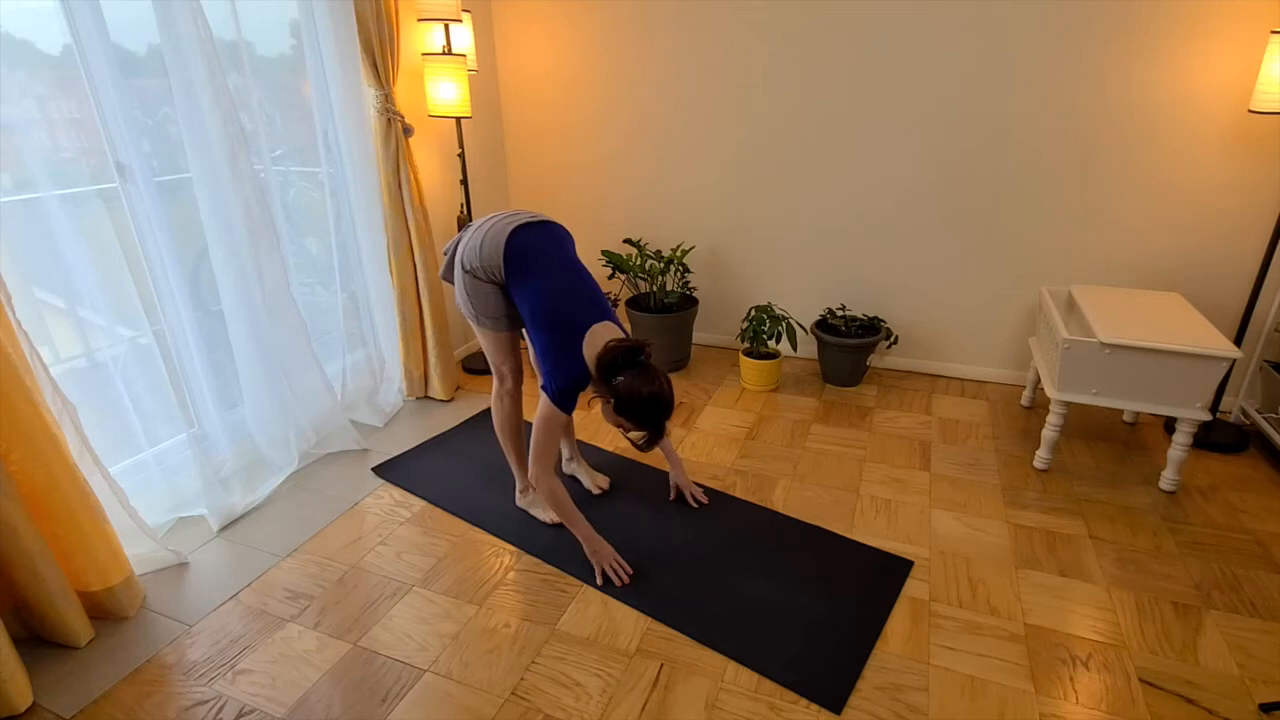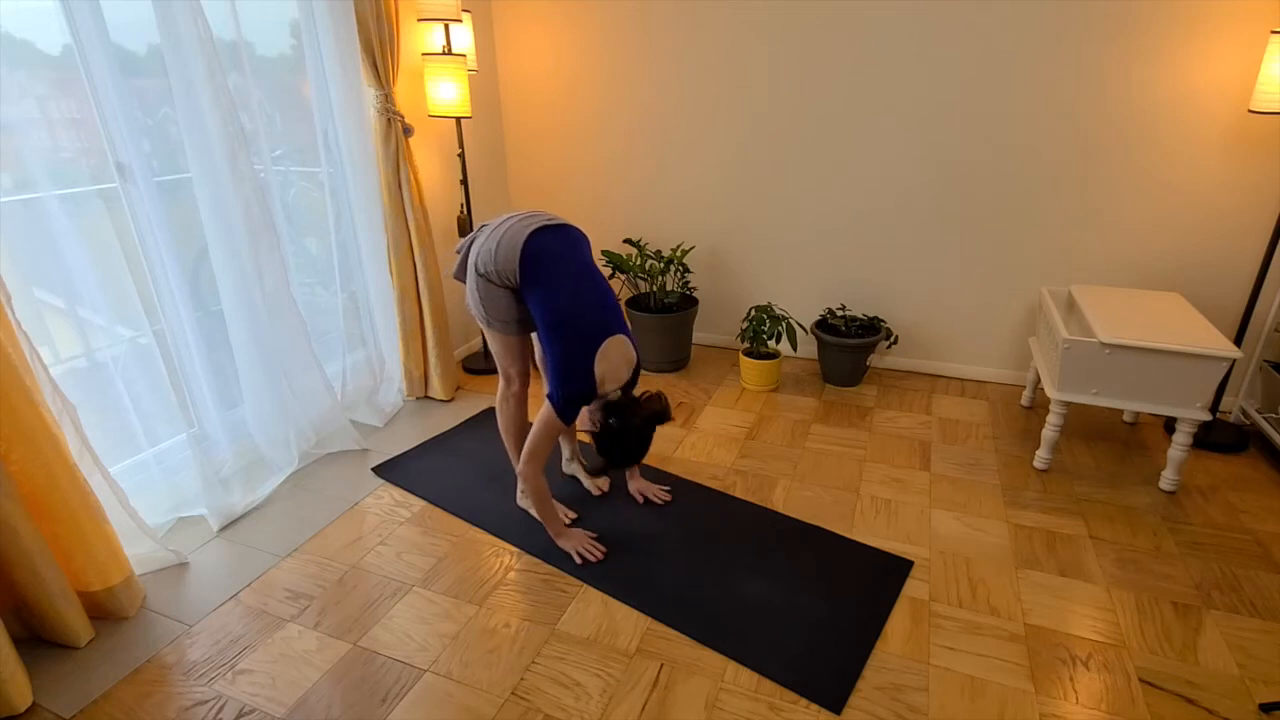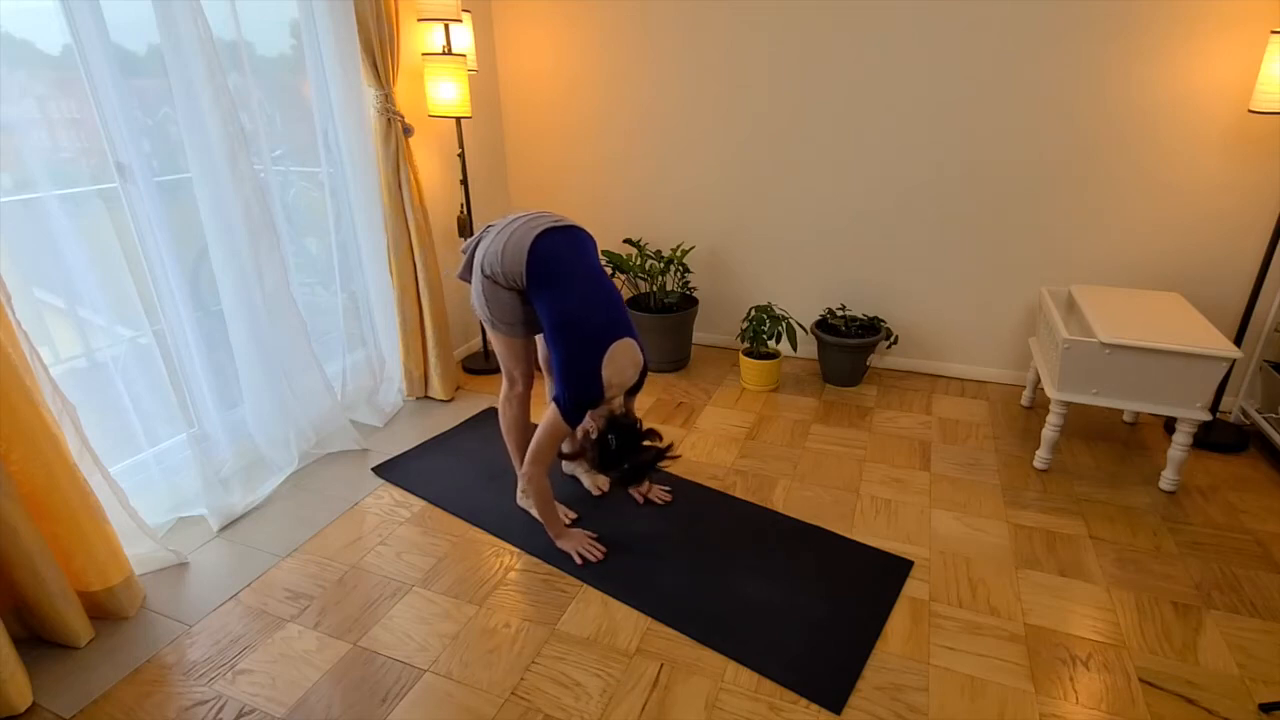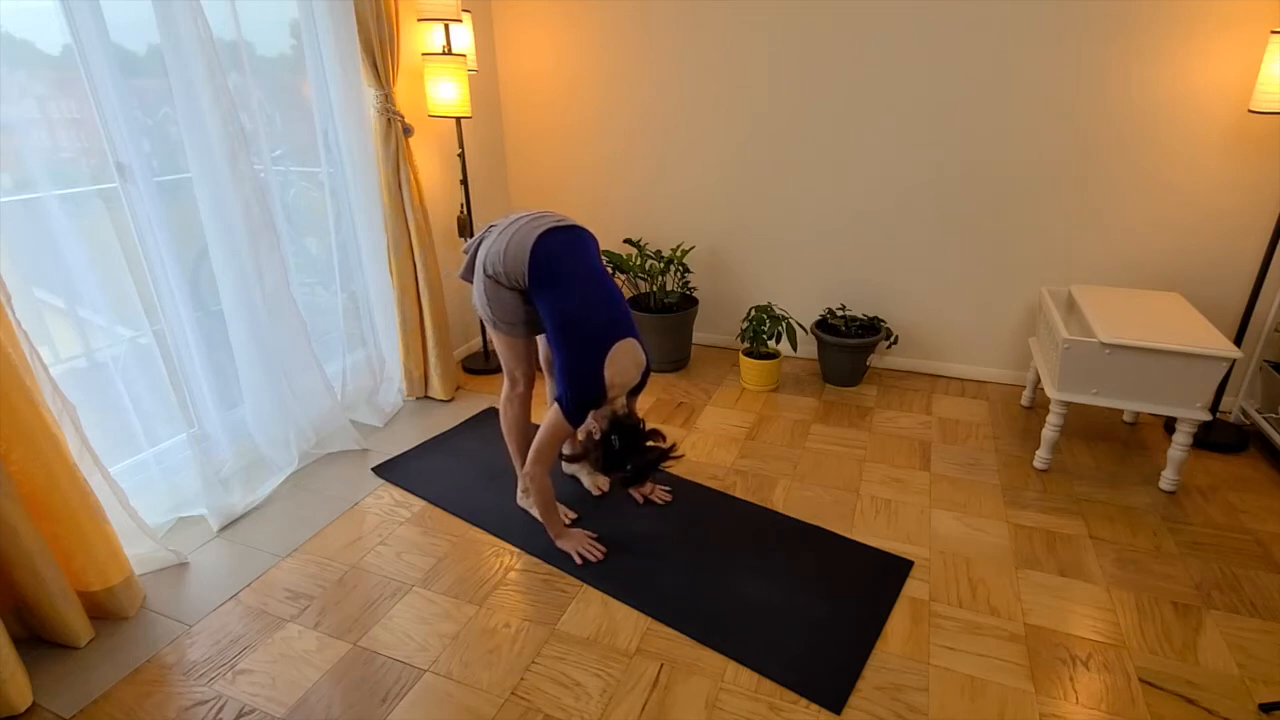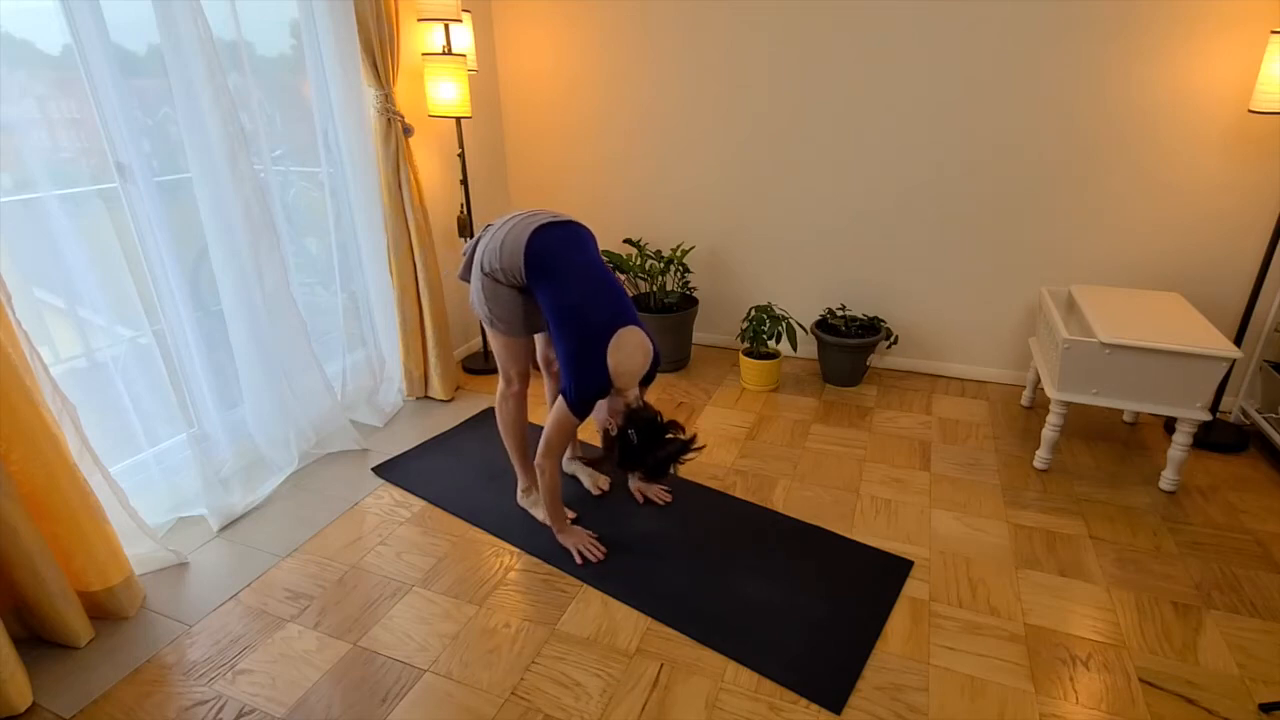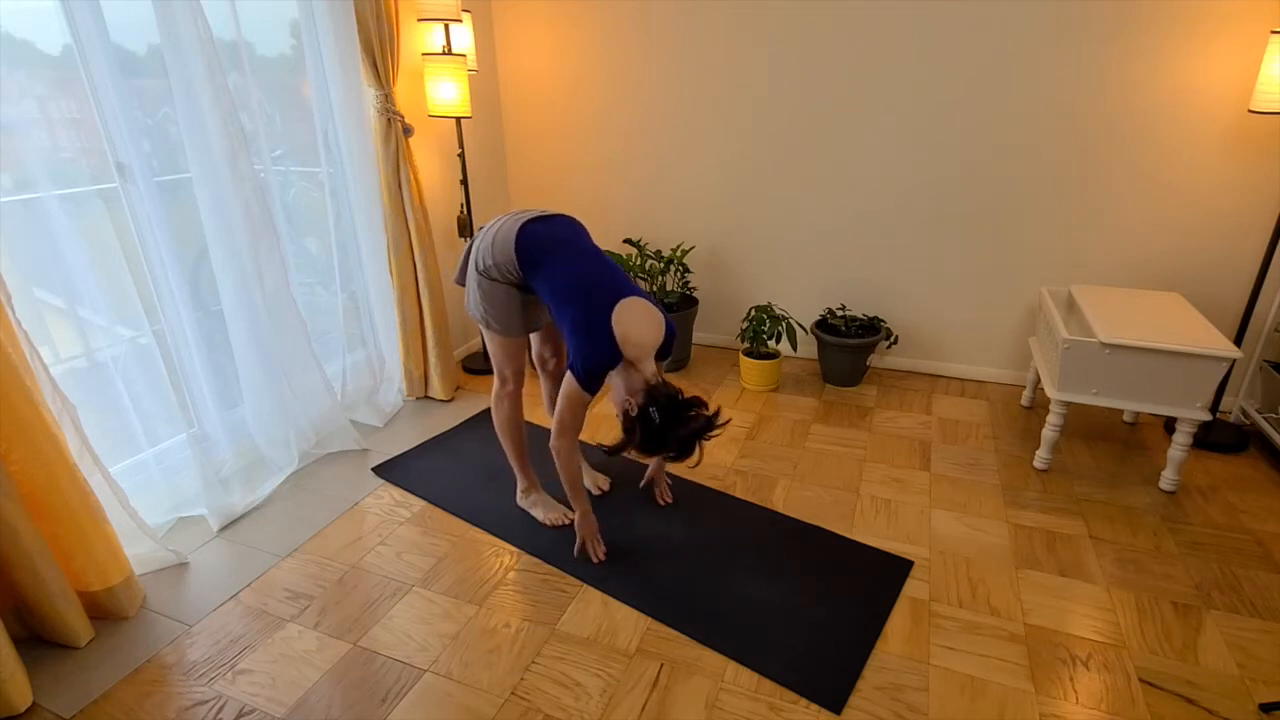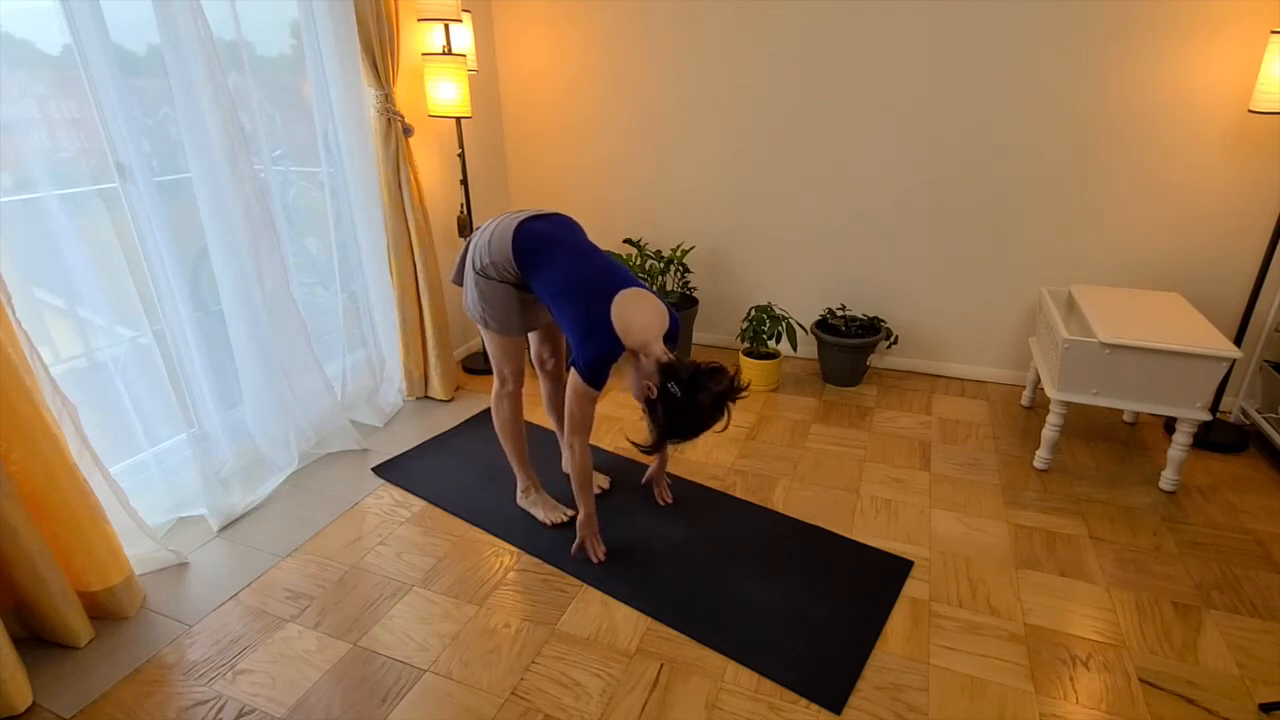
dt=0.7s
person 1, frame 1
left shoulder: (626, 361)
right shoulder: (570, 372)
left elbow: (648, 406)
right elbow: (541, 473)
left wrist: (677, 469)
right wrist: (592, 544)
left hip: (544, 236)
right hip: (484, 257)
right knee: (509, 378)
left ankle: (572, 458)
right ankle: (523, 491)
person 1, frame 2
left shoulder: (628, 367)
right shoulder: (576, 384)
left elbow: (628, 425)
right elbow: (528, 466)
left wrist: (634, 476)
right wrist: (561, 533)
right hip: (498, 257)
right knee: (515, 380)
left ankle: (570, 457)
right ankle: (523, 493)
person 1, frame 3
left shoulder: (634, 370)
right shoulder: (582, 388)
left elbow: (627, 422)
right elbow: (533, 468)
left wrist: (635, 478)
right wrist: (560, 535)
right hip: (504, 257)
right knee: (519, 381)
left ankle: (574, 460)
right ankle: (523, 492)
person 1, frame 4
left shoulder: (637, 371)
right shoulder: (584, 389)
left elbow: (624, 421)
right elbow: (535, 469)
left wrist: (634, 477)
right wrist: (560, 534)
right hip: (507, 258)
right knee: (520, 382)
left ankle: (573, 458)
right ankle: (524, 492)
person 1, frame 5
left shoulder: (646, 362)
right shoulder: (590, 380)
left elbow: (635, 421)
right elbow: (544, 461)
left wrist: (635, 473)
right wrist: (562, 529)
right hip: (505, 255)
right knee: (515, 380)
left ankle: (573, 457)
right ankle: (526, 489)
person 1, frame 6
left shoulder: (663, 336)
right shoulder: (598, 355)
left elbow: (657, 403)
right elbow: (560, 442)
left wrist: (658, 463)
right wrist: (584, 516)
right hip: (500, 254)
left knee: (552, 362)
right knee: (510, 380)
left ankle: (576, 463)
right ankle: (527, 489)
person 1, frame 7
left shoulder: (666, 326)
right shoulder: (600, 348)
left elbow: (663, 409)
right elbow: (577, 437)
left wrist: (661, 462)
right wrist: (587, 516)
right hip: (497, 253)
left knee: (551, 362)
right knee: (509, 380)
left ankle: (567, 459)
right ankle: (527, 489)
